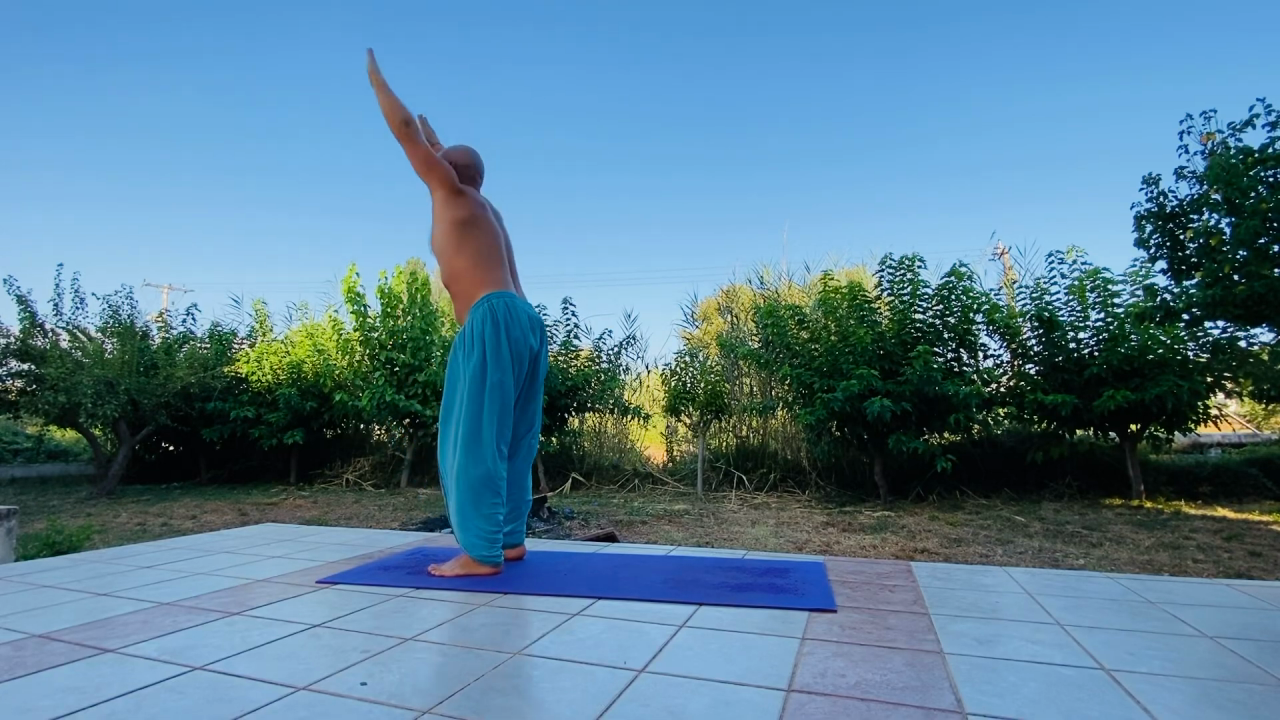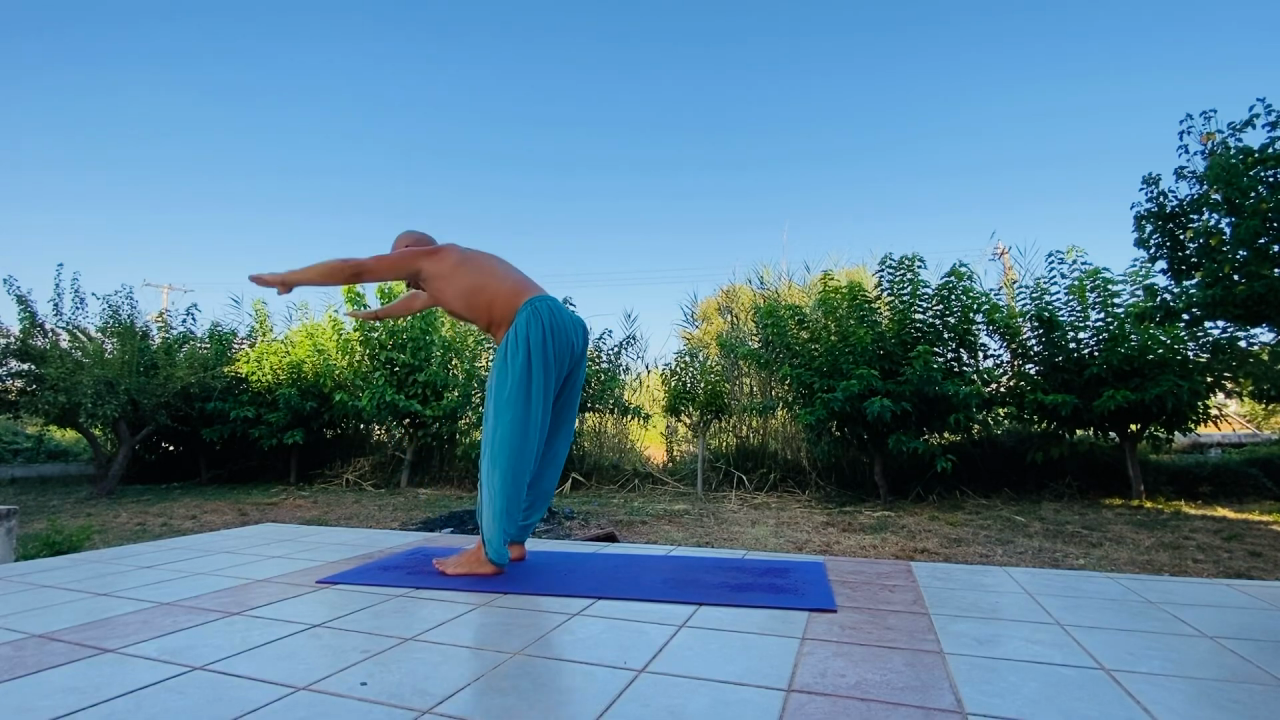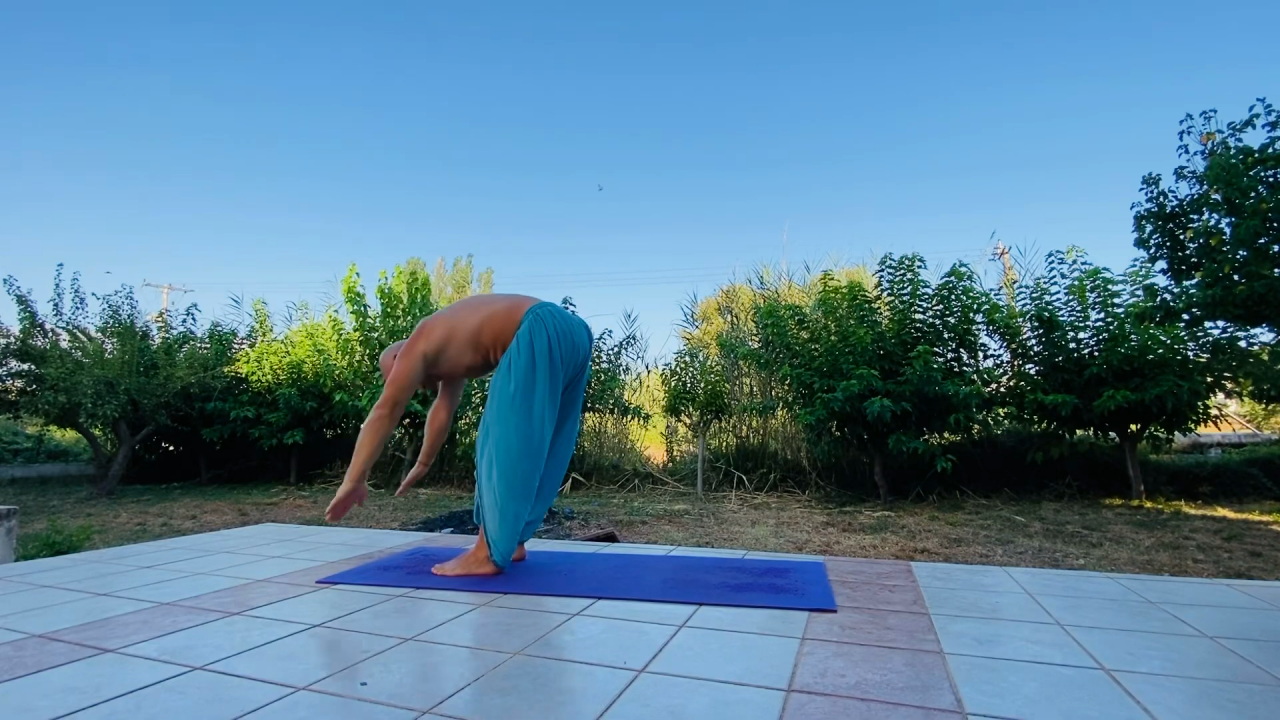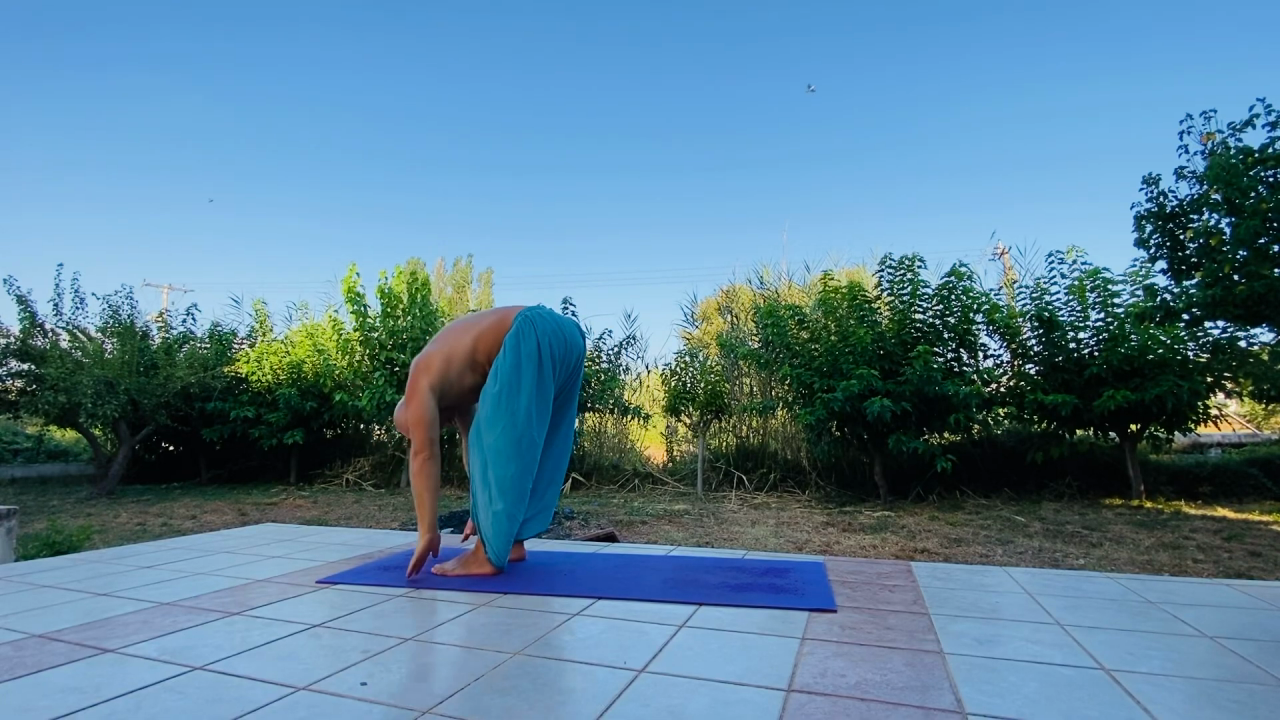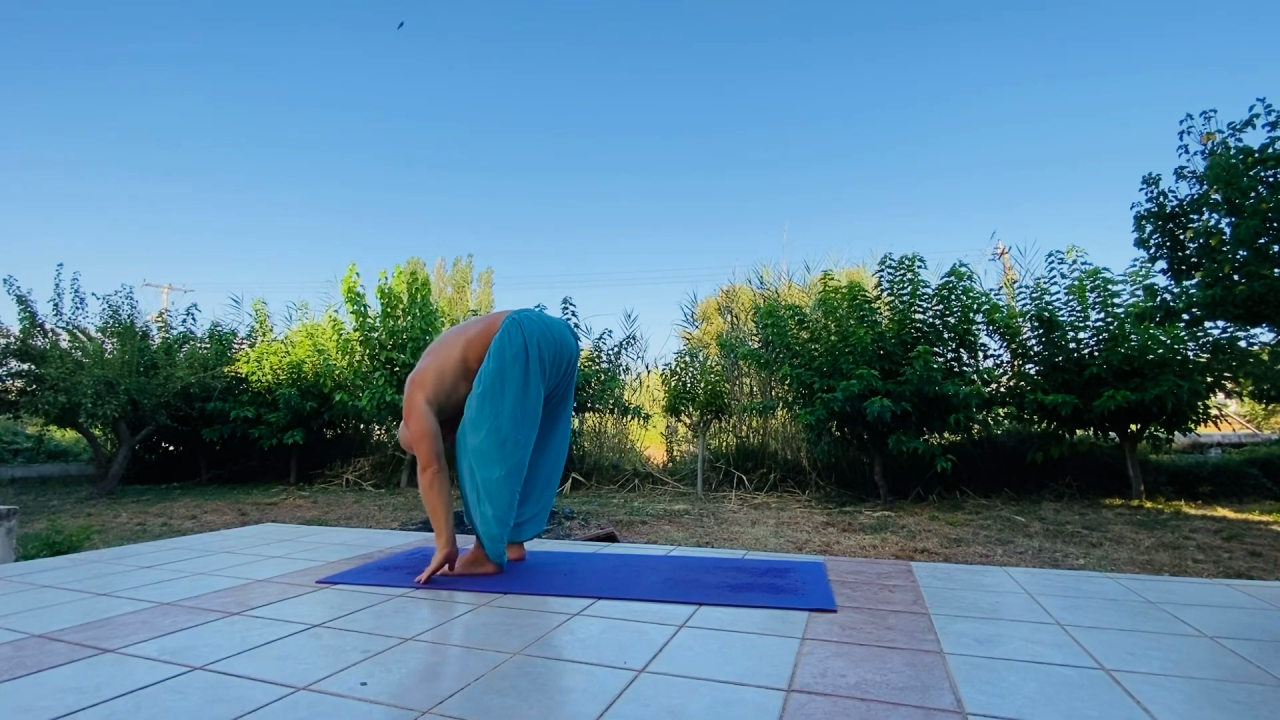
dt=0.4s
person 1, frame 1
left shoulder: (452, 193)
right shoulder: (485, 208)
left elbow: (403, 131)
left wrist: (377, 81)
right wrist: (431, 137)
left hip: (491, 325)
right hip: (526, 324)
left knee: (471, 441)
right knee: (510, 441)
left ankle: (481, 551)
right ankle: (508, 539)
person 1, frame 2
left shoulder: (427, 256)
right shoulder: (456, 269)
left elbow: (351, 269)
right elbow: (420, 299)
left wrist: (288, 279)
right wrist: (378, 313)
left hip: (534, 332)
right hip: (567, 328)
left knee: (507, 442)
right knee: (538, 443)
left ankle: (489, 553)
right ankle: (512, 539)
person 1, frame 3
left shoulder: (419, 346)
right shoulder: (448, 351)
left elbow: (384, 412)
right elbow: (442, 411)
left wrist: (352, 482)
right wrist: (422, 463)
left hip: (541, 334)
right hip: (572, 331)
left knee: (505, 445)
right knee: (537, 446)
left ankle: (488, 554)
right ankle: (511, 542)
person 1, frame 4
left shoulder: (422, 381)
right shoulder: (454, 381)
left elbow: (423, 455)
right elbow: (471, 439)
left wrist: (427, 532)
right wrist: (480, 514)
left hip: (532, 339)
right hip: (566, 333)
left knee: (498, 446)
right knee: (527, 447)
left ankle: (488, 554)
right ankle: (510, 541)
person 1, frame 5
left shoulder: (418, 396)
right shoulder: (451, 391)
left elbow: (431, 470)
right elbow: (494, 452)
left wrist: (446, 546)
left hip: (522, 341)
right hip: (559, 335)
left knee: (482, 448)
right knee: (529, 450)
left ankle: (488, 552)
right ankle: (512, 540)
